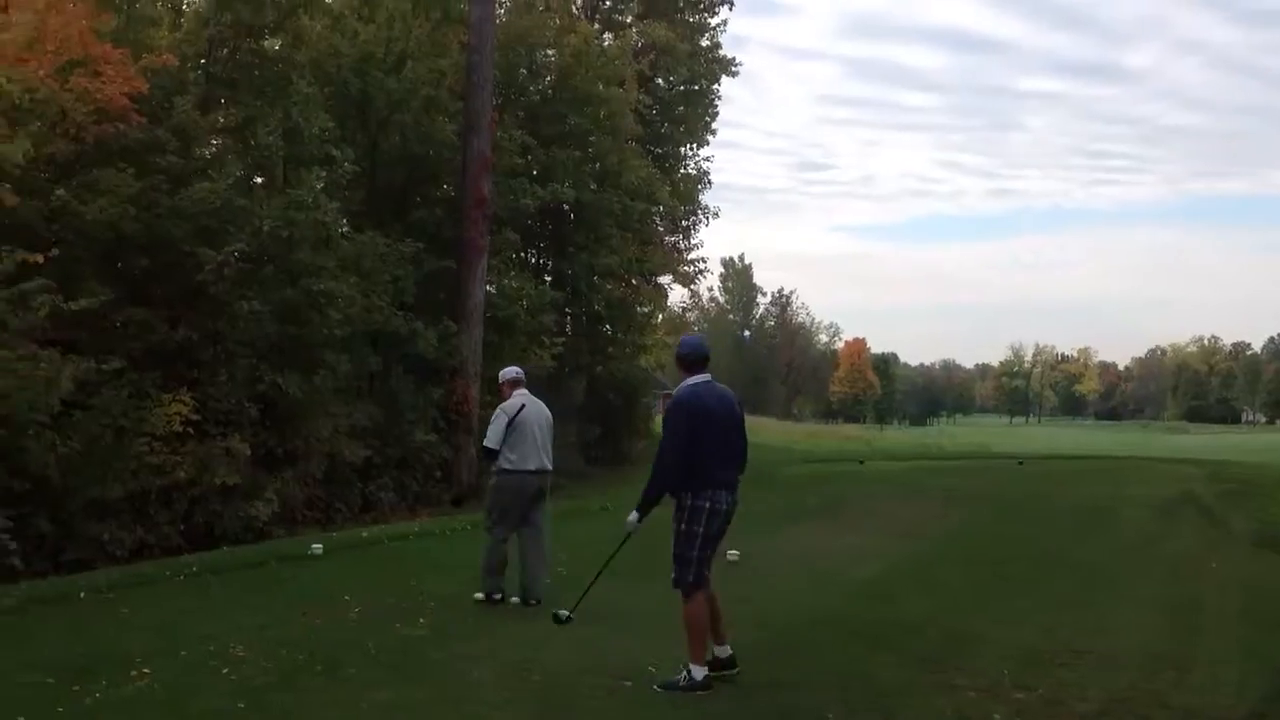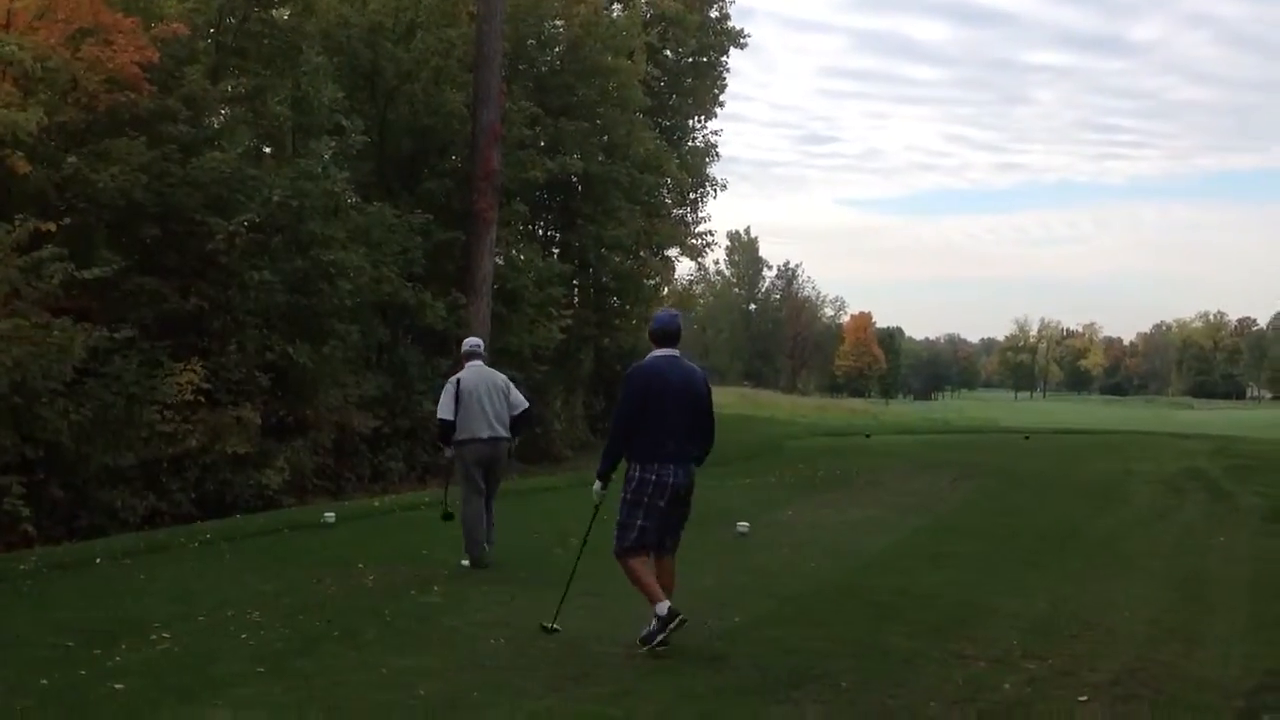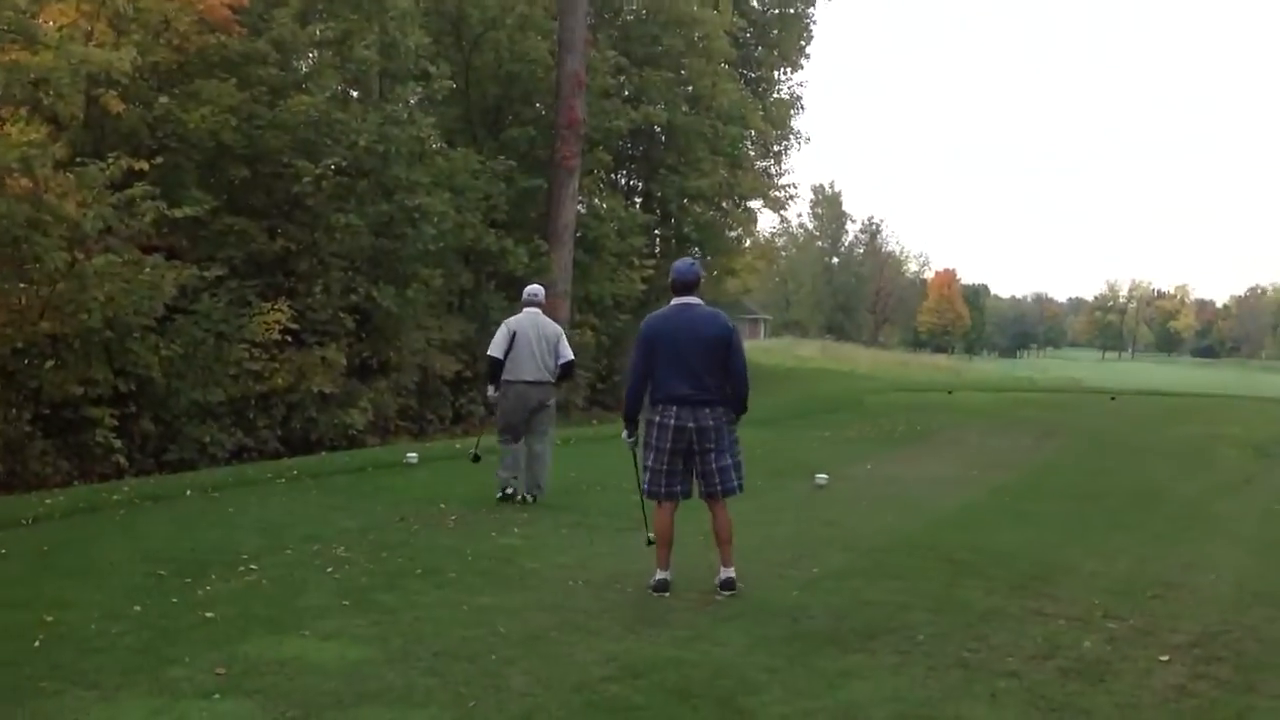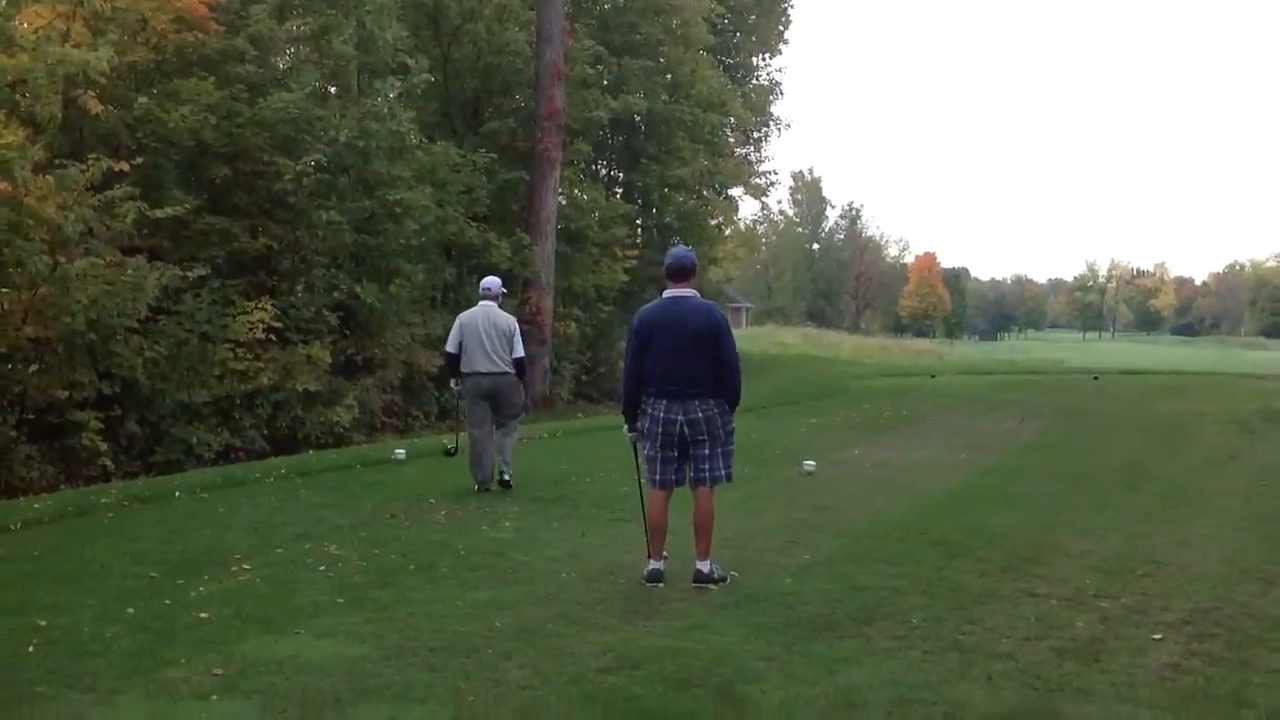
dt=0.7s
person 1, frame 1
left shoulder: (684, 401)
right shoulder: (728, 397)
left elbow: (668, 463)
right elbow: (740, 451)
left wrist: (642, 509)
left hip: (699, 498)
right hip: (725, 495)
left knee: (691, 585)
right knee: (697, 579)
left ankle: (697, 672)
right ankle: (722, 652)
person 1, frame 2
left shoulder: (640, 373)
right shoulder: (696, 377)
left elbow: (620, 429)
right elbow: (707, 432)
left wrist: (603, 474)
left hip: (647, 471)
right hip: (682, 473)
left knee: (627, 550)
right knee: (664, 551)
left ankle: (664, 608)
right ankle: (657, 626)
person 1, frame 3
left shoulder: (653, 324)
right shoulder: (720, 322)
left elbow: (637, 377)
right elbow: (738, 375)
left wrist: (630, 422)
right wrist: (735, 413)
left hip: (667, 416)
right hip: (712, 416)
left knee: (665, 500)
right knee: (717, 499)
left ankle: (662, 575)
right ankle: (728, 573)
person 1, frame 4
left shoulder: (646, 316)
right shoulder: (711, 313)
left elbow: (632, 371)
right elbow: (730, 366)
left wrist: (630, 417)
right wrist: (729, 407)
left hip: (659, 410)
right hip: (705, 409)
left knee: (658, 489)
right knee: (704, 489)
left ankle: (655, 565)
right ankle: (703, 566)
person 2, frame 1
left shoulder: (506, 409)
right shoulder: (543, 408)
left elbow: (489, 449)
left wrist: (498, 460)
left hip: (512, 478)
right hip: (541, 476)
left knee: (498, 530)
right knee: (533, 534)
left ankle: (493, 589)
right ankle: (532, 592)
person 2, frame 2
left shoulder: (456, 381)
right shoulder: (501, 379)
left elbow: (445, 420)
right elbow: (524, 411)
left wrist: (448, 445)
right wrist: (511, 436)
left hip: (469, 446)
right hip: (499, 445)
left knee: (473, 500)
right knee: (486, 499)
left ankle: (478, 556)
right ankle: (484, 547)
person 2, frame 3
left shoulder: (510, 324)
right shoulder: (554, 328)
left elbow: (494, 358)
right elbow: (568, 364)
left wrist: (492, 384)
right wrist: (553, 380)
left hip: (514, 388)
right hip: (544, 391)
left knee: (509, 437)
right knee: (539, 441)
left ankle: (508, 485)
right ankle: (532, 491)
person 2, frame 4
left shoulder: (464, 319)
right shoulder: (509, 320)
left elbow: (451, 353)
right elbow: (519, 358)
left wrist: (454, 377)
right wrist: (520, 381)
left hip: (474, 381)
right hip: (505, 381)
left knee: (479, 431)
right knee: (506, 428)
left ankle: (483, 481)
right ankle: (505, 472)
